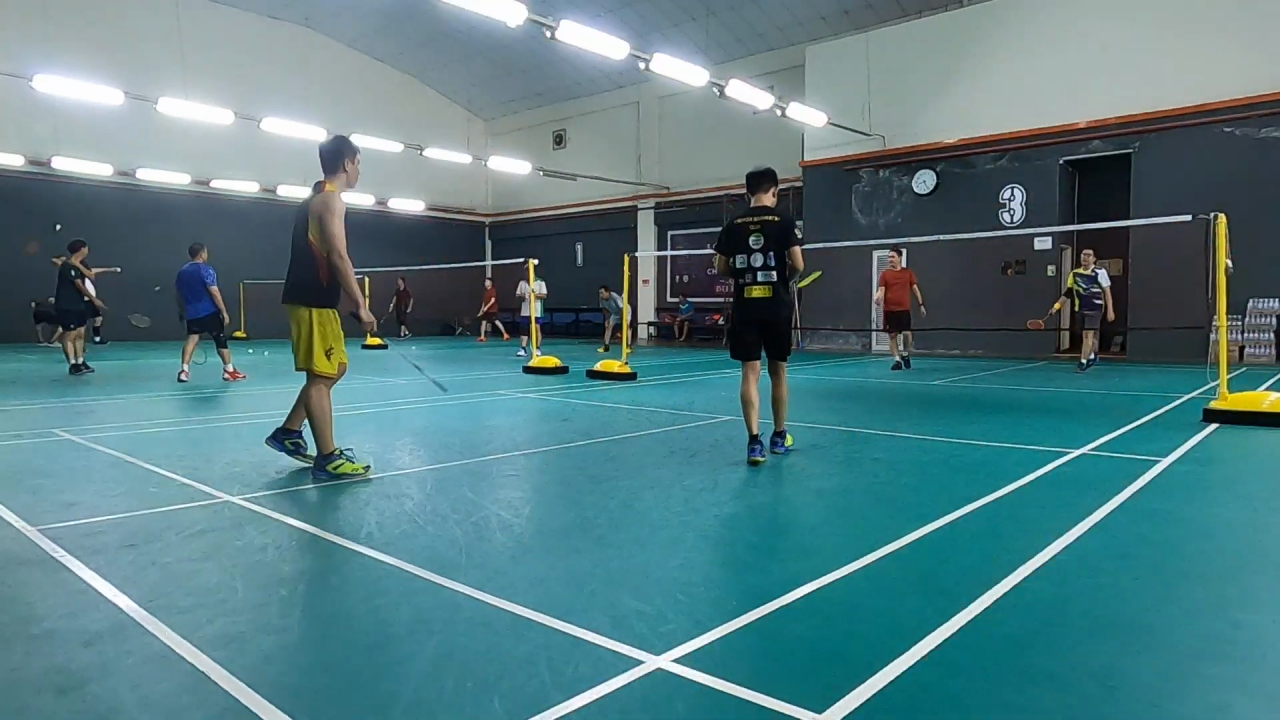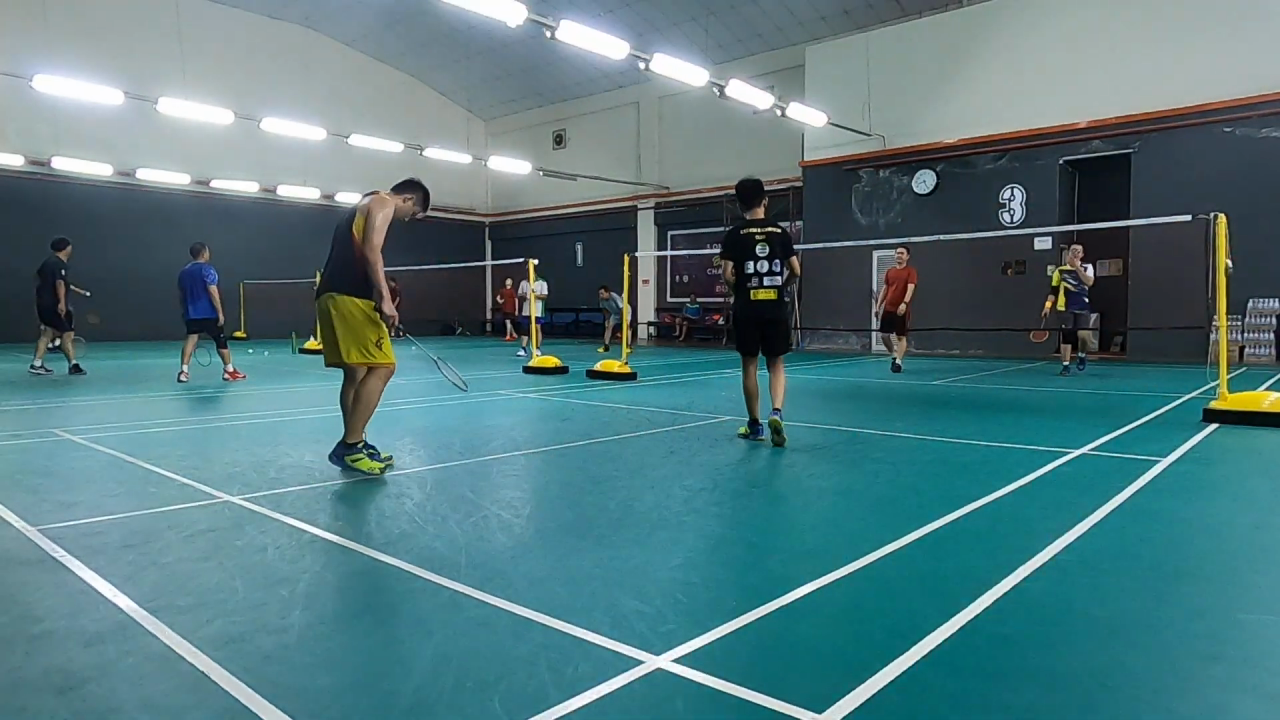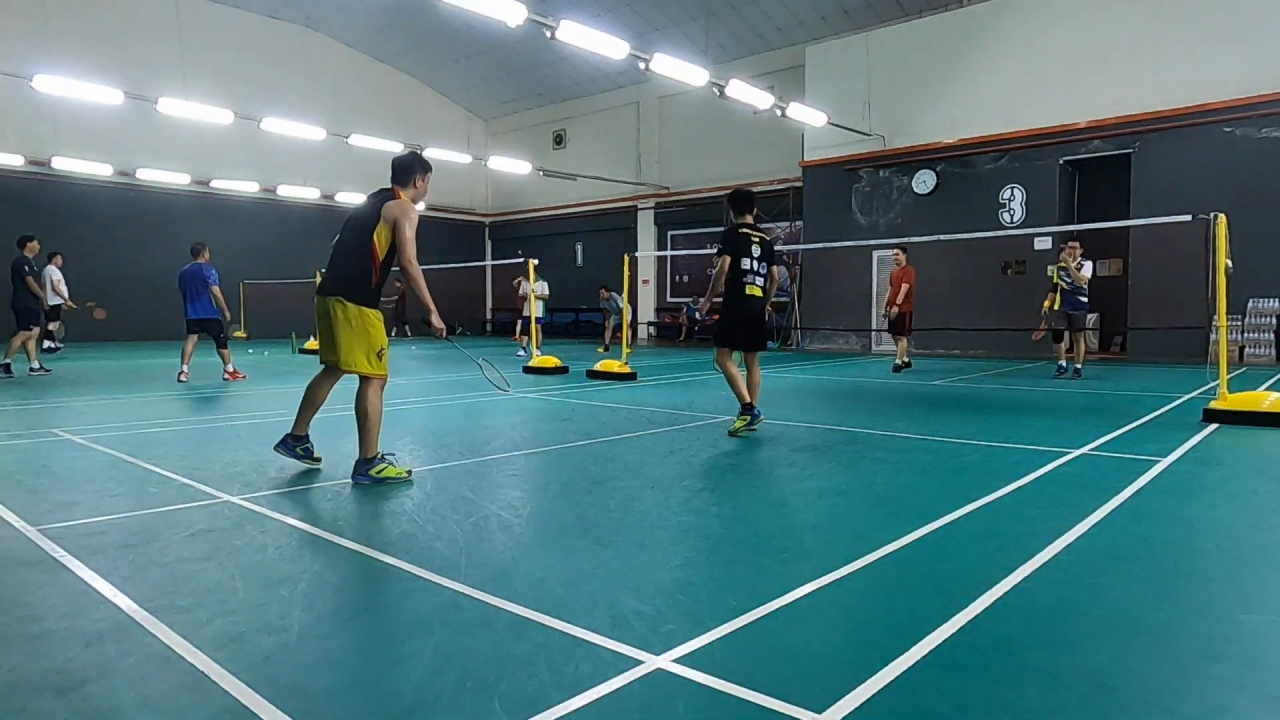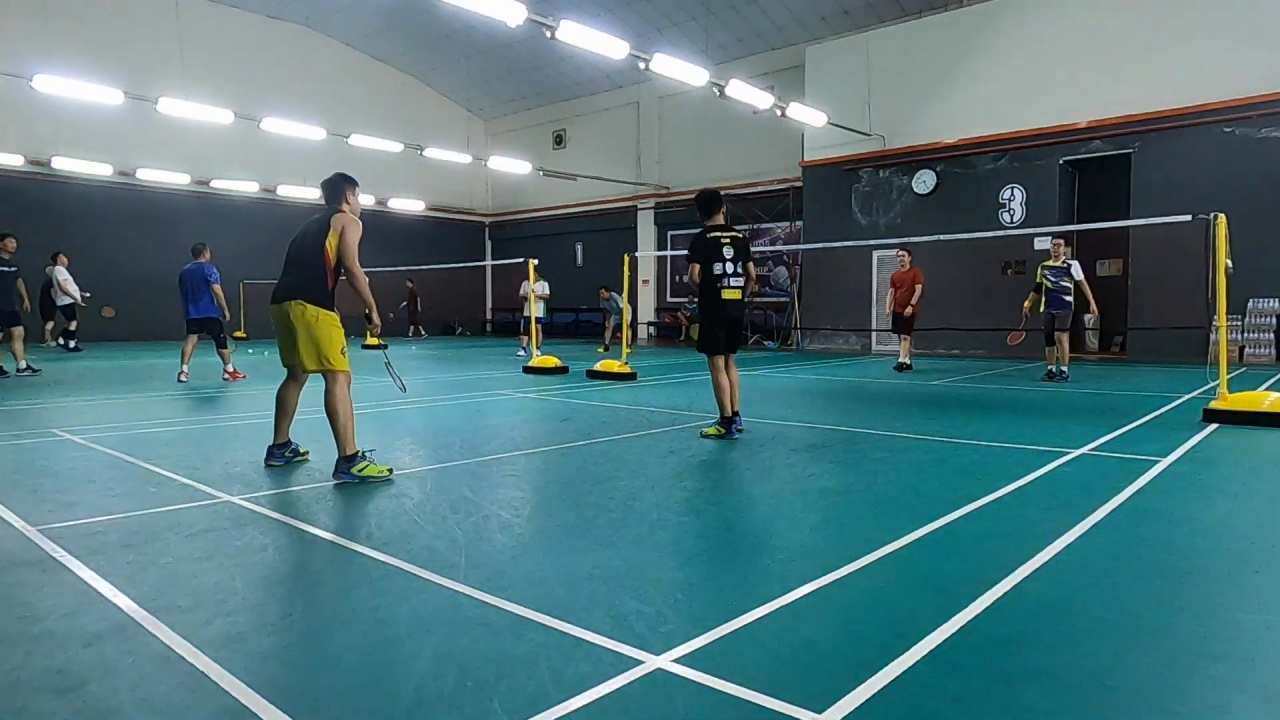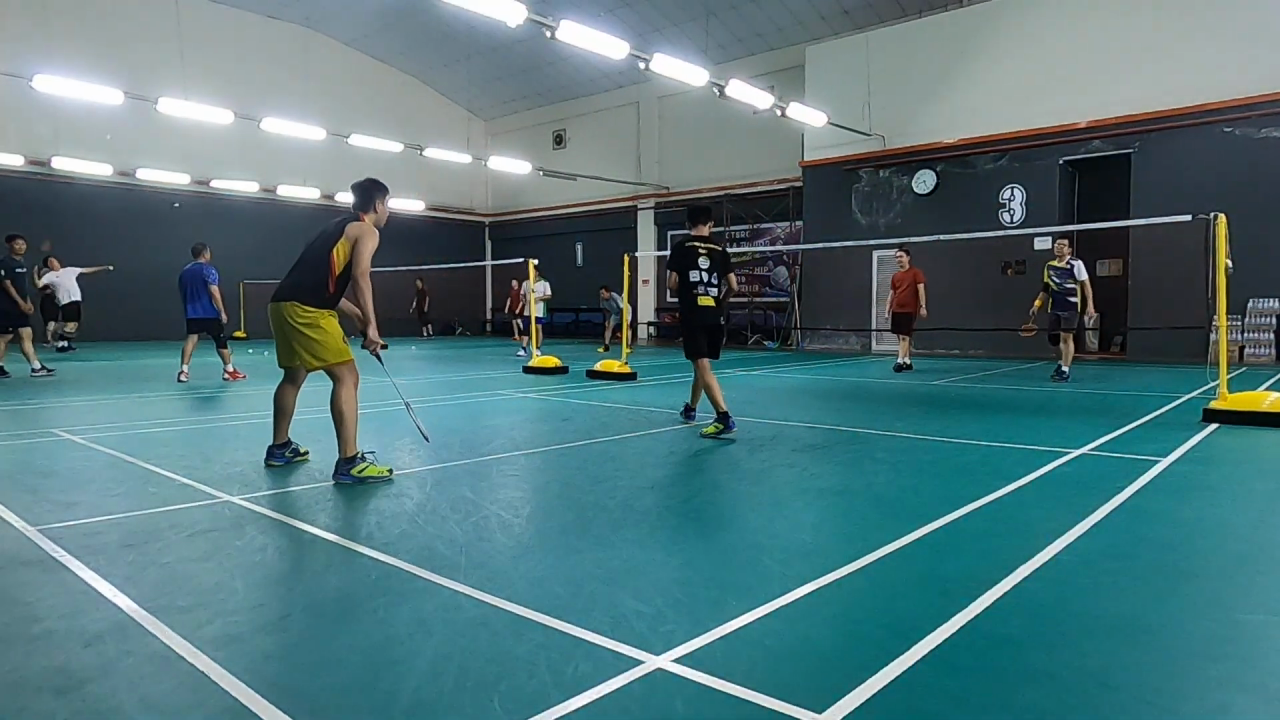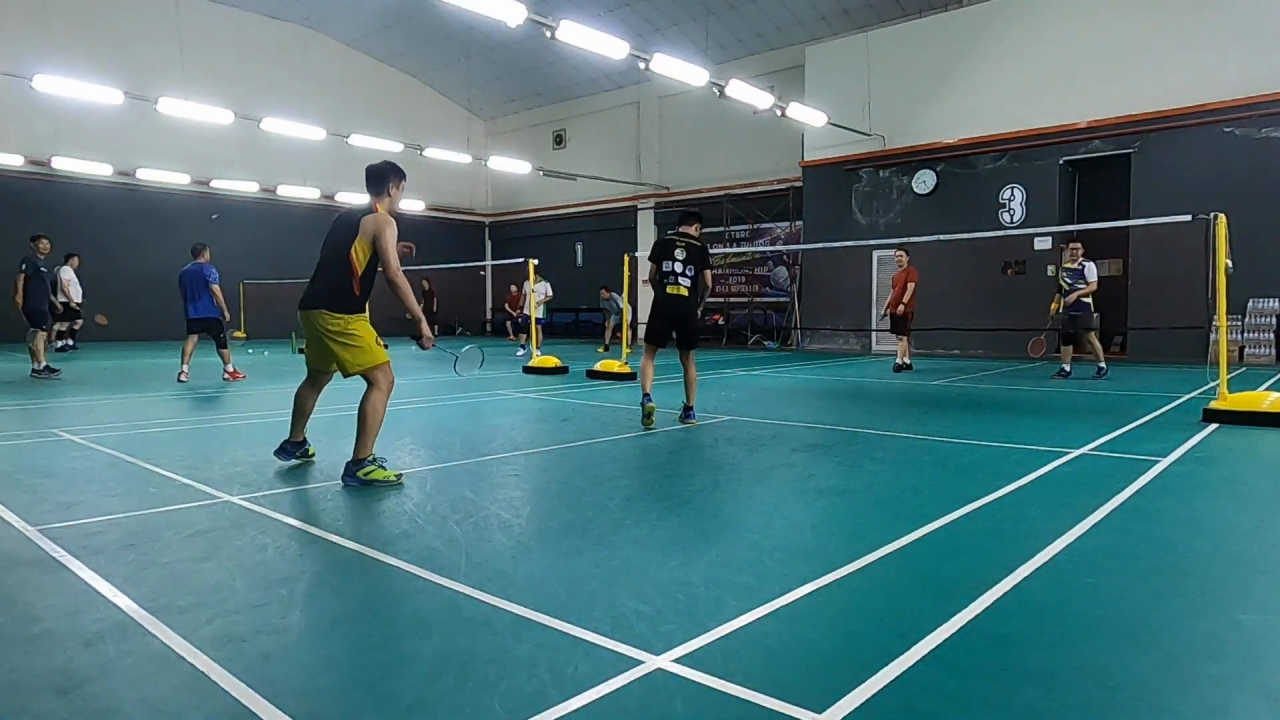
dt=0.7s
person 1, frame 1
left shoulder: (317, 199)
right shoulder: (331, 200)
right elbow: (339, 256)
left wrist: (352, 301)
right wrist: (361, 305)
left hip: (309, 300)
right hip: (314, 303)
left knee: (335, 367)
right knee: (322, 376)
left ankle: (288, 431)
right ankle: (327, 458)
person 1, frame 2
left shoulder: (364, 205)
right shoulder: (383, 203)
right elbow: (371, 251)
right wrist: (386, 298)
left hip: (332, 295)
right hip: (349, 296)
left knee: (356, 373)
right knee: (382, 366)
left ankle: (354, 446)
right ankle: (350, 445)
person 1, frame 3
left shoulder: (370, 204)
right shoulder: (404, 209)
left elbow: (338, 246)
right elbow: (407, 262)
right wrist: (432, 311)
left hip: (329, 295)
right hip: (356, 302)
left knee: (332, 370)
right knee: (373, 378)
left ankle: (296, 438)
right ankle: (368, 463)
person 1, frame 4
left shoulder: (313, 224)
right shoulder: (349, 221)
right elbow: (351, 266)
right wrist: (372, 309)
left hip: (282, 302)
right hip: (310, 305)
left knee: (296, 374)
right knee: (338, 377)
left ankle: (280, 447)
right ankle: (349, 460)
person 1, frame 5
left shoulder: (339, 227)
right shoulder: (367, 230)
right elbow: (360, 276)
left wrist: (356, 315)
right wrist: (371, 325)
left hip: (282, 304)
right hip: (306, 309)
left knee: (294, 375)
right knee: (347, 377)
left ankle: (279, 447)
right ankle: (349, 462)
person 1, frame 6
left shoulder: (347, 217)
right shoulder: (382, 221)
right elbow: (393, 275)
left wrist: (388, 251)
right wrist: (421, 321)
left hip: (313, 308)
right hip: (339, 314)
left knee: (318, 377)
right knee: (381, 380)
left ankle: (294, 443)
right ankle: (360, 464)
person 2, frame 1
left shoulder: (733, 225)
right shoulder: (783, 221)
left elbow: (721, 268)
right elbow: (798, 265)
right wrist: (783, 277)
left hip: (744, 307)
right hip: (776, 307)
left knee: (749, 373)
right knee: (778, 370)
left ankle: (754, 441)
right ankle: (780, 435)
person 2, frame 2
left shoulder: (734, 235)
right shoulder: (780, 233)
left elbow: (727, 275)
right elbow: (795, 271)
left hip: (746, 308)
right hip: (775, 308)
left knee: (749, 366)
right knee: (776, 366)
left ankle: (755, 425)
right ankle: (776, 413)
person 2, frame 3
left shoulder: (733, 233)
right shoulder: (765, 239)
left elbow: (723, 268)
right elbow: (774, 278)
left wrist: (708, 299)
right wrist: (766, 305)
left hip: (737, 304)
right hip: (757, 305)
left knee: (723, 358)
right knee: (752, 361)
left ankle: (748, 407)
right ankle: (751, 411)
person 2, frame 4
left shoulder: (701, 239)
right shoulder: (740, 237)
left elbow: (694, 276)
right elbow: (751, 276)
left wrist: (702, 291)
left hip: (713, 308)
right hip: (736, 308)
left knee: (717, 364)
right knee: (729, 361)
left ankle: (727, 423)
right ankle: (735, 416)
person 2, frame 5
left shoulder: (681, 248)
right shoulder: (720, 250)
left elbow: (671, 284)
right elbow: (733, 286)
left hip: (693, 315)
right hip: (714, 315)
left knee: (703, 368)
right knee: (703, 364)
left ankle: (724, 418)
right ankle: (690, 409)
person 2, frame 6
left shoulder: (662, 243)
right shoulder: (700, 247)
left elbow: (652, 276)
right elbow: (707, 283)
right wrist: (699, 304)
left hip: (663, 305)
right hip: (688, 307)
left knee: (649, 354)
right knee: (687, 359)
left ankle: (647, 397)
right ankle: (689, 410)
